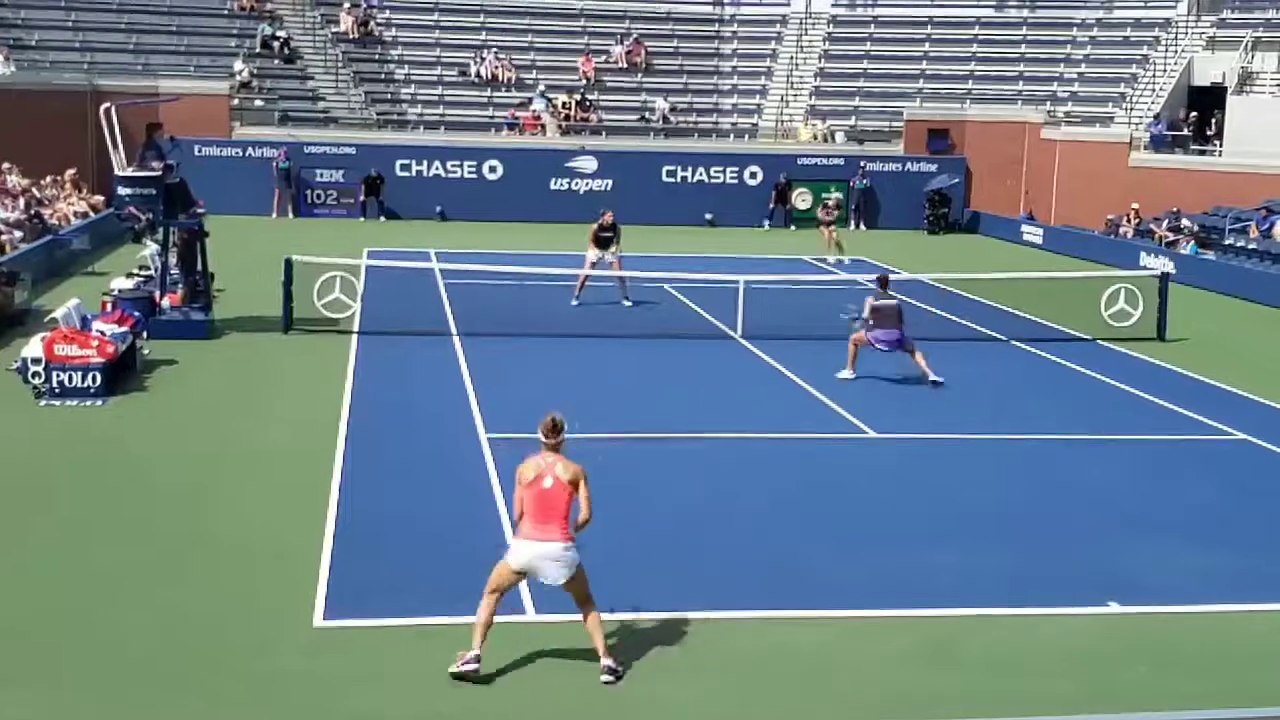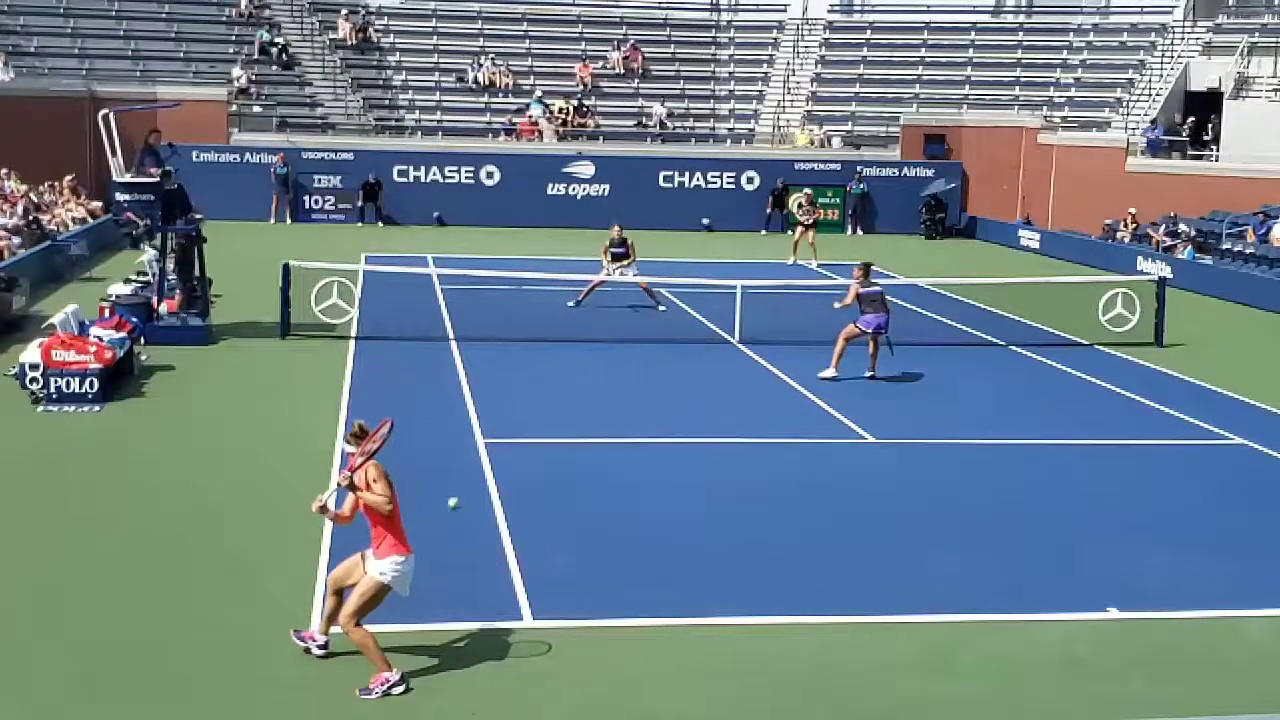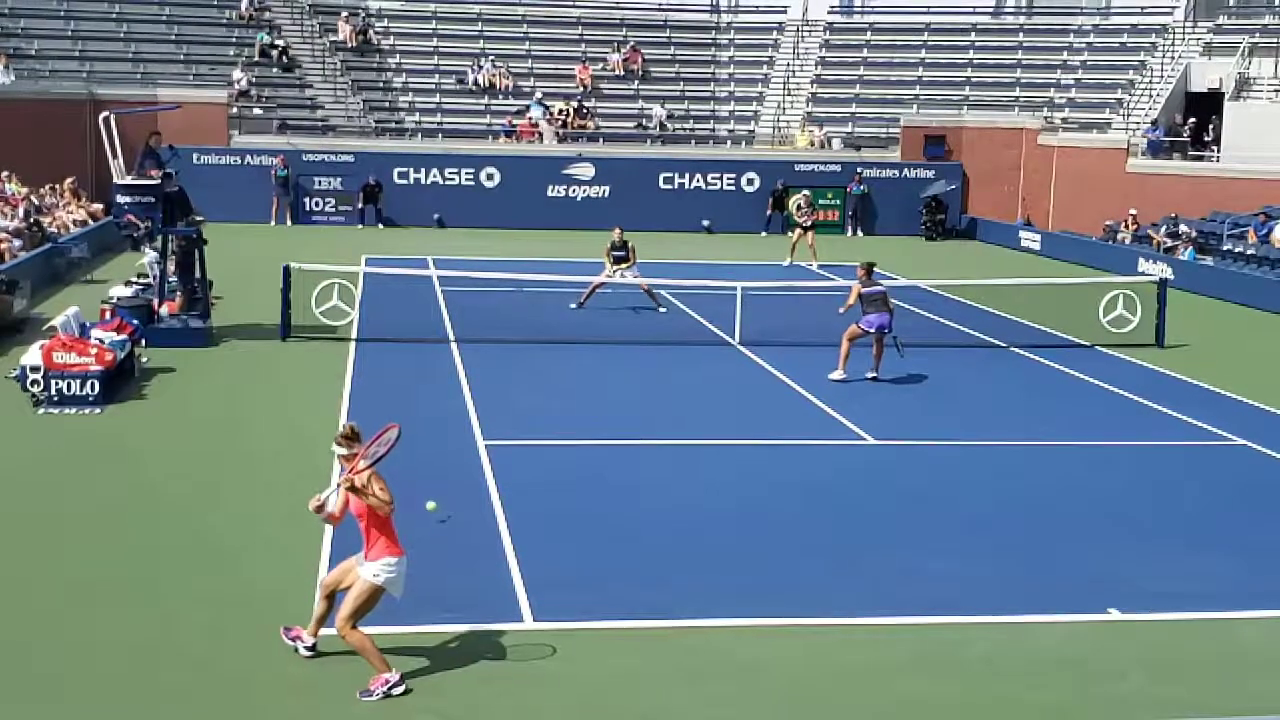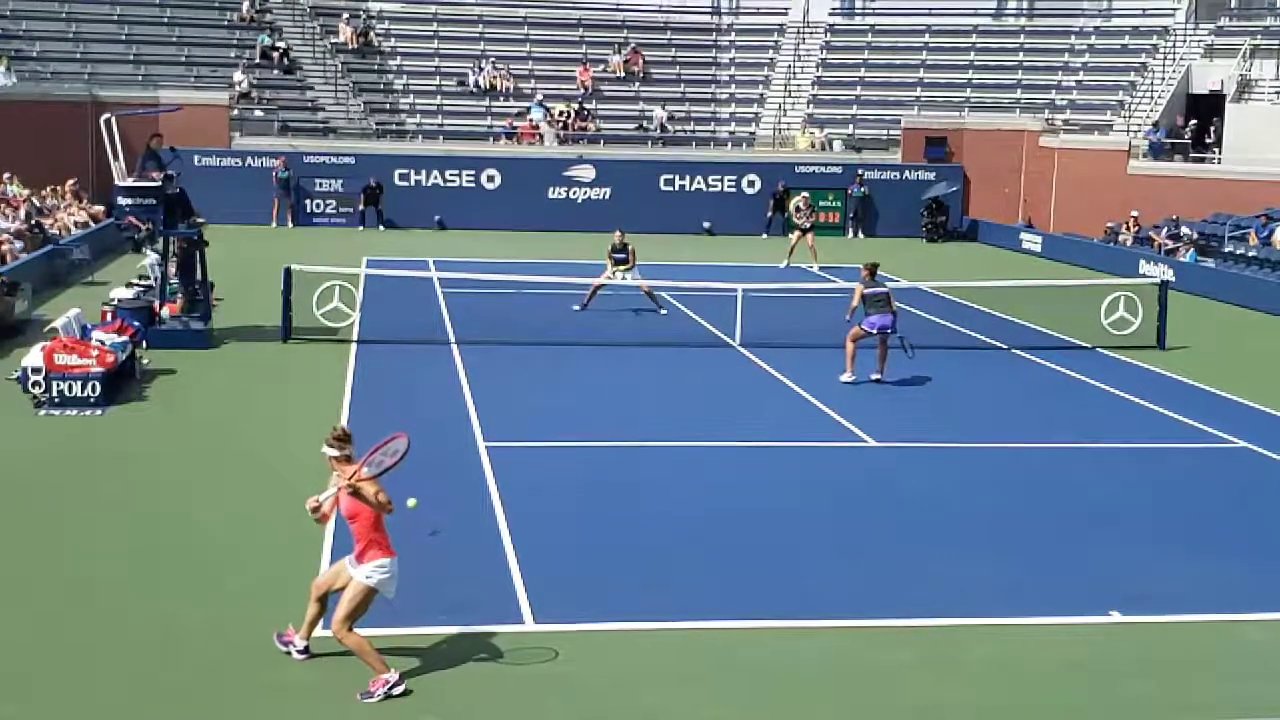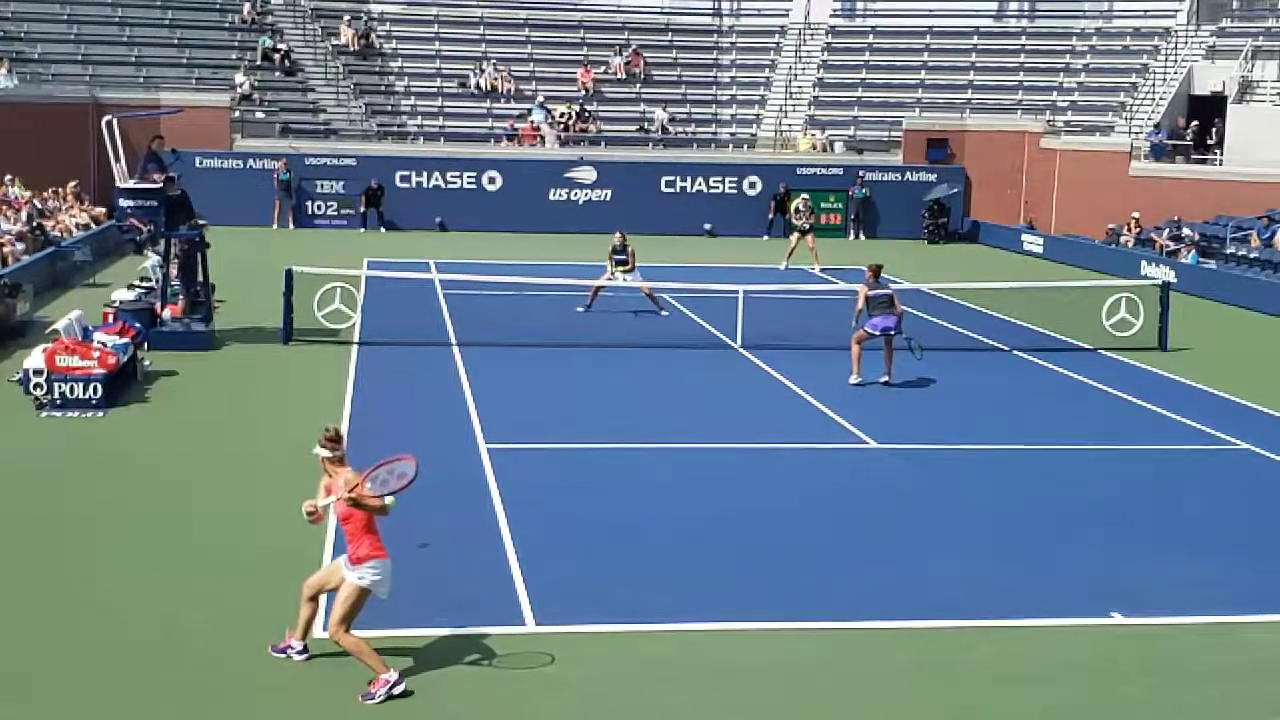
dt=1s
person 1, frame 1
left shoulder: (525, 467)
right shoulder: (575, 471)
left elbow: (518, 515)
right elbow: (585, 515)
left hip: (526, 545)
right hip: (559, 547)
left knee: (491, 596)
right knee: (586, 604)
left ankle: (473, 656)
right ankle: (606, 663)
person 1, frame 2
left shoulder: (372, 469)
right shoulder: (359, 474)
left elbow: (386, 505)
right elbow: (346, 517)
left wrist: (354, 490)
right wrist: (326, 512)
left hip: (392, 559)
right hip: (379, 553)
left knee: (348, 620)
right knee: (334, 581)
left ankle: (390, 677)
right ankle: (320, 639)
person 1, frame 3
left shoulder: (367, 475)
right shoulder: (348, 480)
left elbow: (388, 508)
right elbow: (336, 518)
left wrist: (357, 492)
right wrist: (321, 511)
left hip: (384, 560)
right hip: (370, 556)
left knee: (344, 625)
right knee: (327, 585)
left ankle: (390, 678)
right ankle: (308, 639)
person 1, frame 4
left shoulder: (359, 475)
right shoulder: (337, 480)
left elbow: (387, 507)
right elbow: (325, 518)
left wrist: (358, 495)
right wrist: (315, 510)
left hip: (376, 563)
right hip: (361, 558)
left knee: (340, 628)
right knee: (318, 588)
left ankle: (389, 679)
right ankle: (300, 642)
person 1, frame 5
left shoulder: (350, 478)
right shoulder: (328, 481)
left elbow: (384, 508)
right elbow: (316, 518)
left wrist: (356, 503)
right wrist: (309, 510)
left hip: (369, 564)
right hip: (354, 559)
left knee: (337, 631)
right knee: (309, 588)
left ankle: (388, 678)
right ankle: (297, 644)
